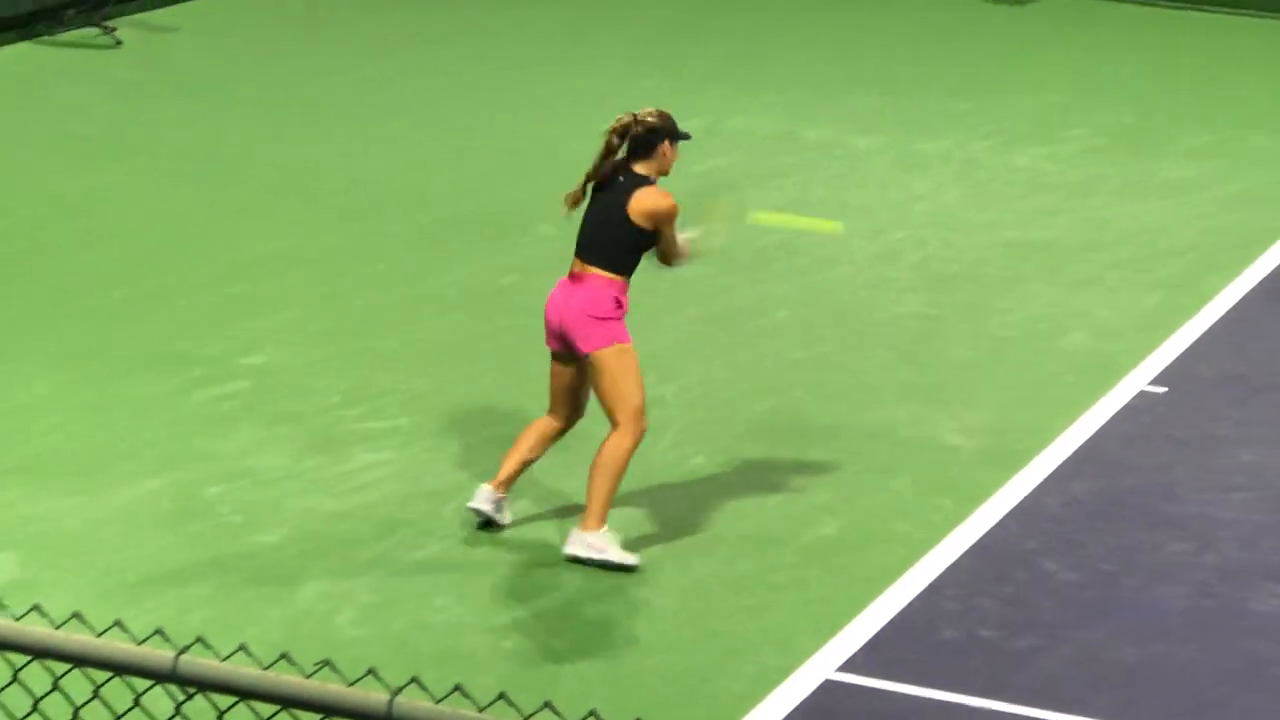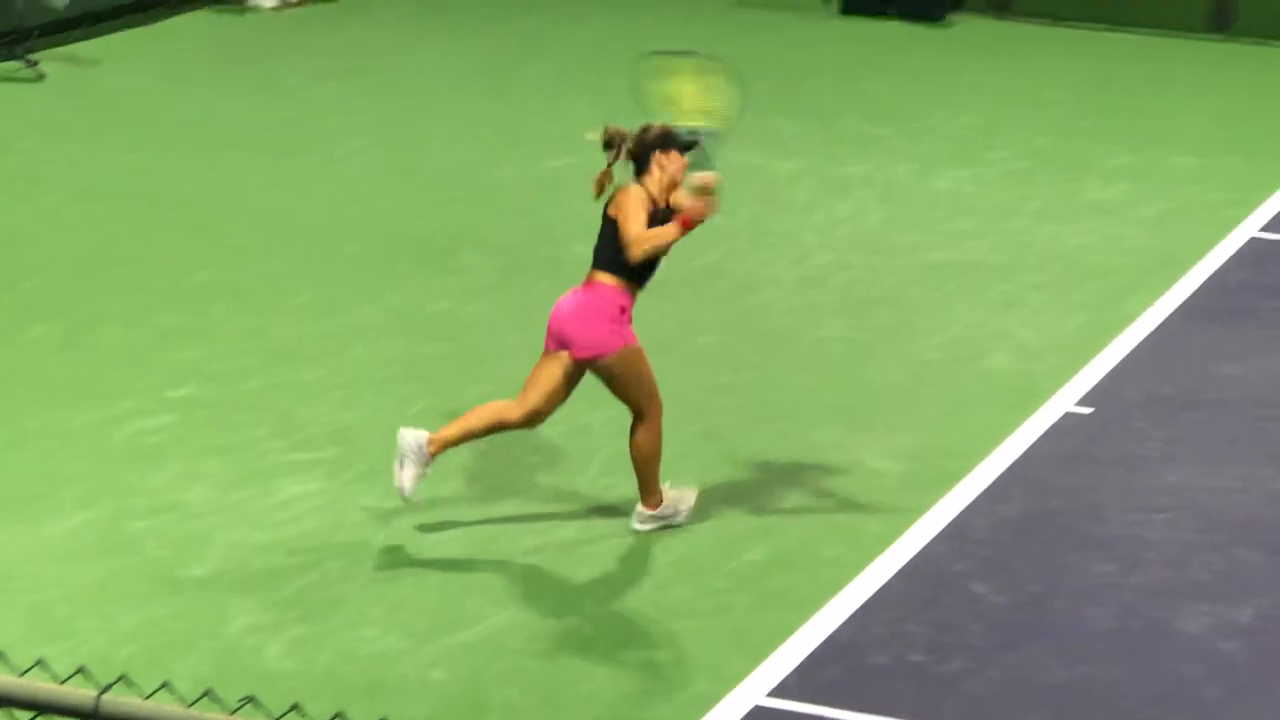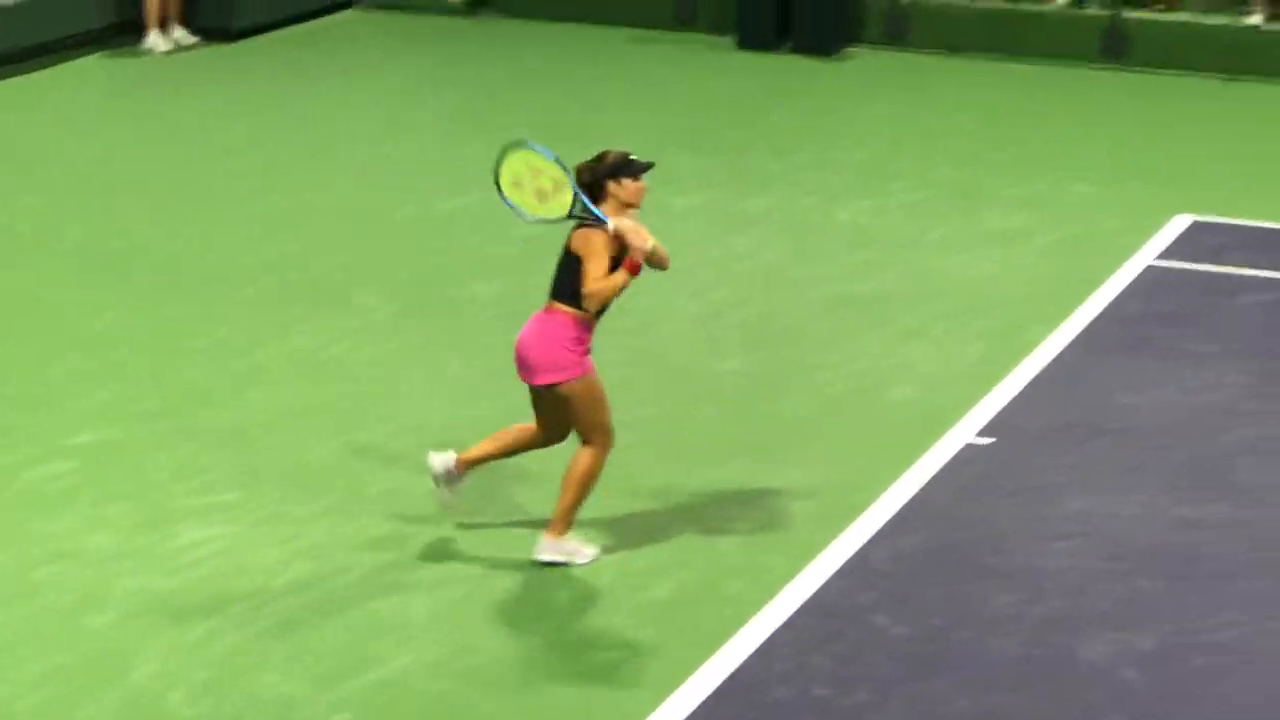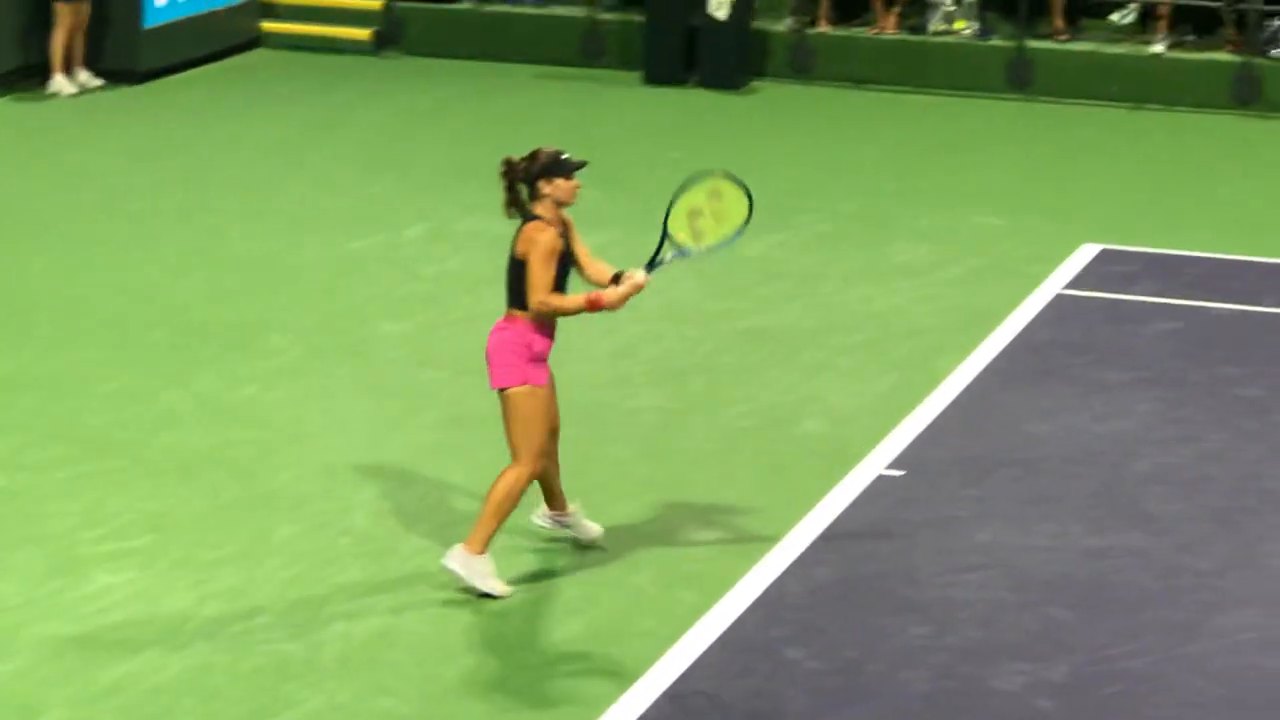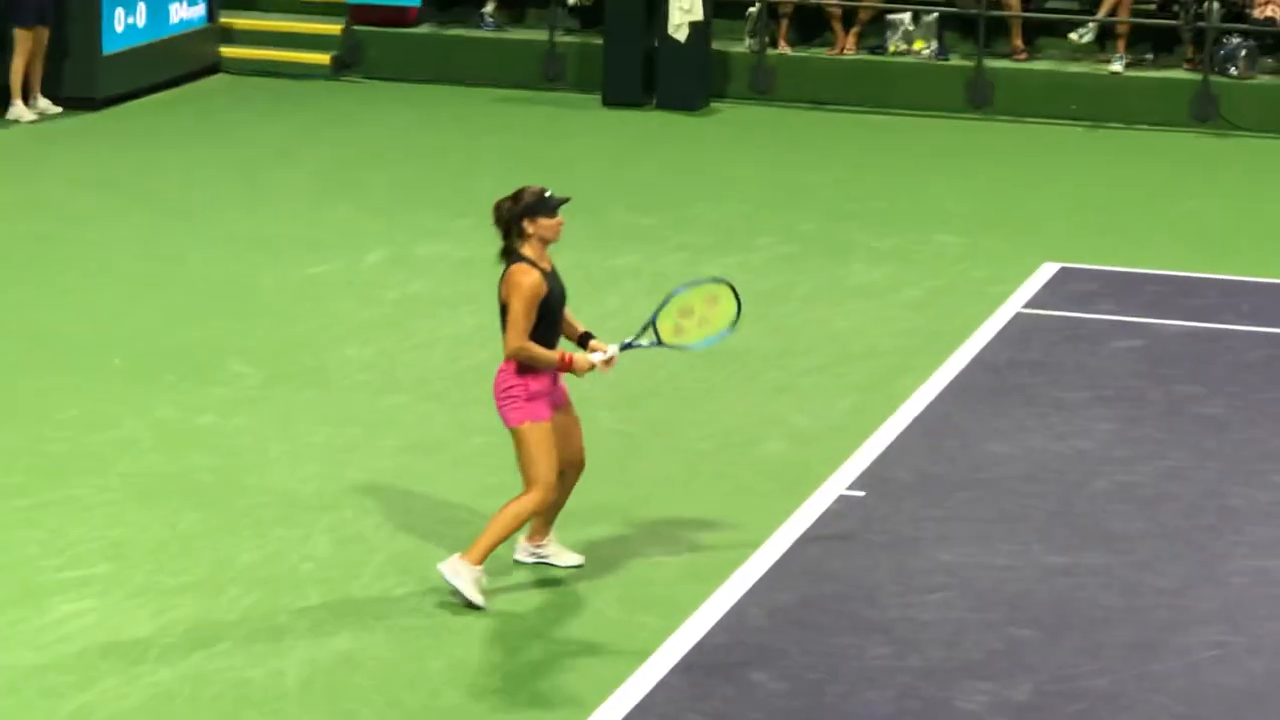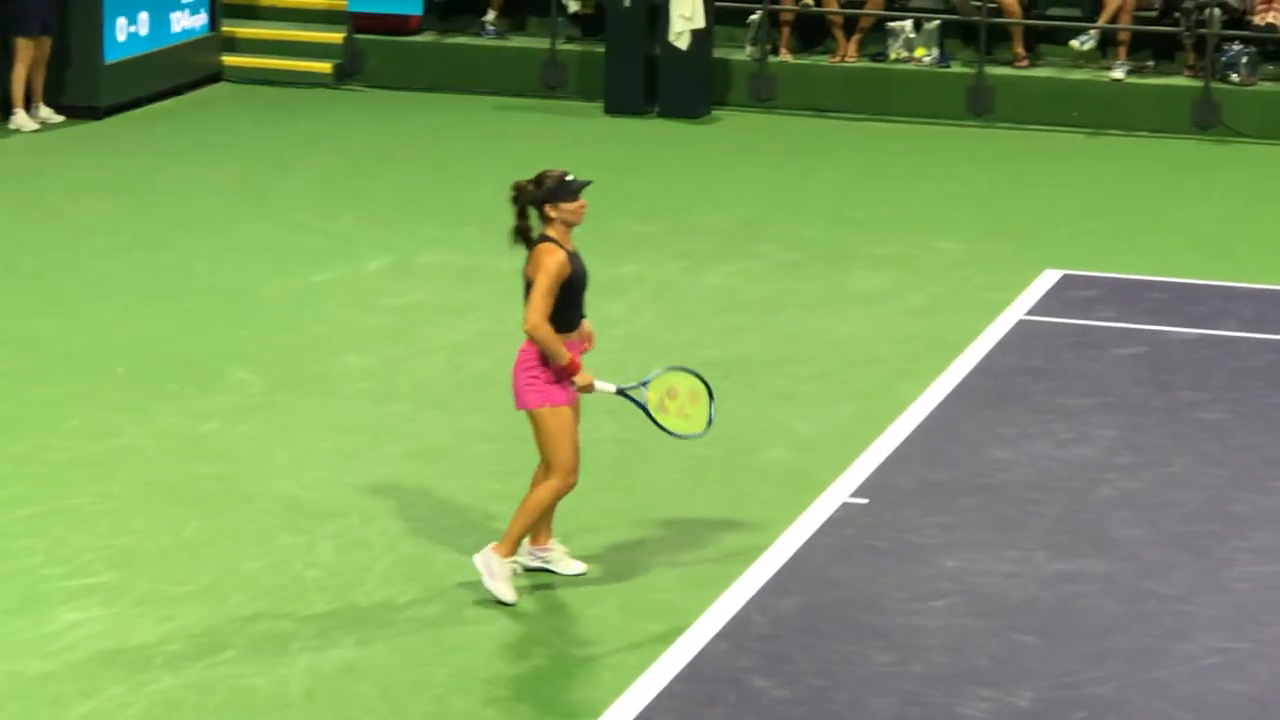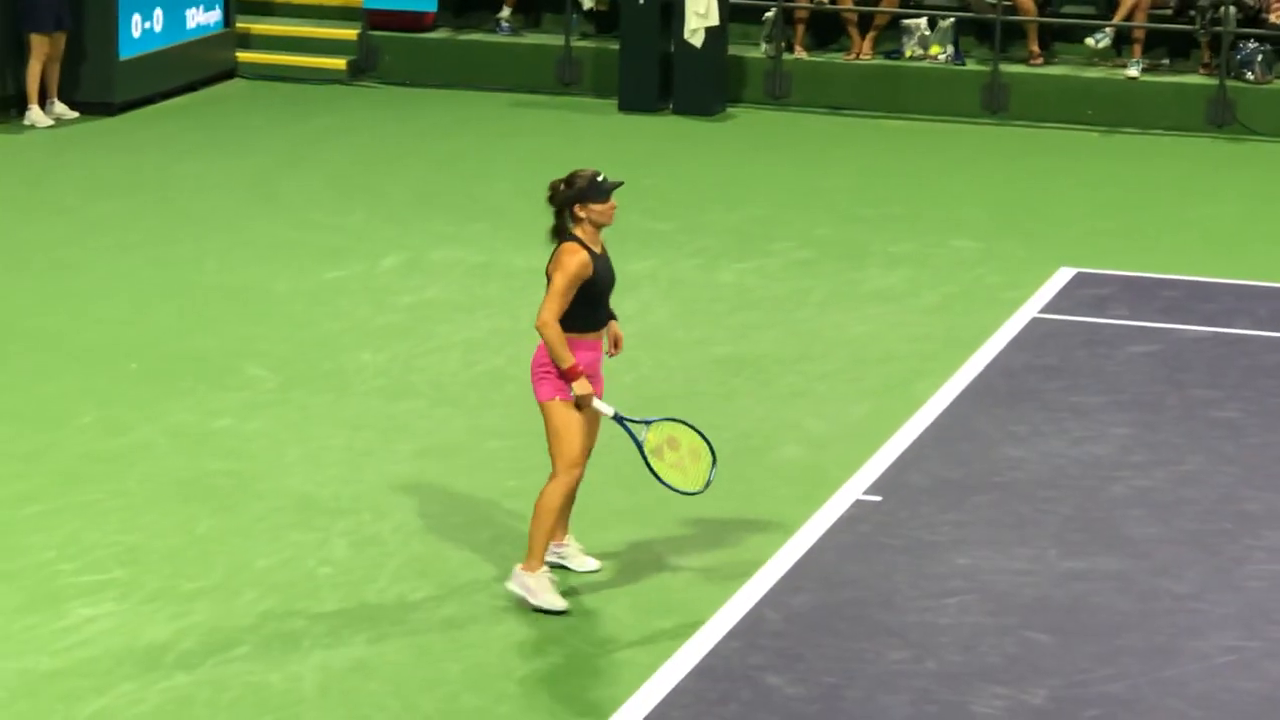
dt=0.2s
person 1, frame 1
left shoulder: (610, 174)
right shoulder: (656, 200)
right elbow: (670, 254)
left wrist: (662, 240)
right wrist: (672, 245)
left hip: (563, 300)
right hip: (592, 311)
left knee: (563, 414)
right knee: (630, 424)
left ankle: (494, 492)
right ankle: (589, 532)
person 1, frame 2
left shoulder: (669, 196)
right shoulder: (632, 192)
left elbow: (699, 213)
right elbow: (638, 250)
left wrist: (705, 193)
right wrist: (686, 219)
left hip: (574, 312)
right hip: (599, 317)
left knee: (525, 411)
right knee: (648, 411)
left ankle: (425, 444)
right ankle: (652, 505)
person 1, frame 3
left shoulder: (620, 223)
right shoulder: (597, 233)
left elbow: (663, 262)
right elbow: (593, 300)
left wrist: (645, 245)
right wrist: (632, 267)
left hip: (543, 338)
right hip: (559, 342)
left knee: (551, 430)
right knee: (599, 439)
left ankle: (455, 463)
right ankle: (556, 538)
person 1, frame 4
left shoulder: (559, 221)
right shoulder: (539, 235)
left elbow: (588, 265)
right elbow: (540, 301)
left wrist: (621, 280)
right wrist: (596, 299)
left hip: (532, 347)
right hip: (520, 349)
left knee: (549, 434)
right knee: (528, 460)
left ankle: (555, 510)
right ankle: (471, 553)
person 1, frame 5
left shoulder: (543, 261)
right shoulder: (526, 278)
left elbow: (557, 313)
right elbow: (516, 347)
left wrist: (587, 341)
right wrist: (569, 362)
left hip: (544, 383)
right hip: (525, 387)
left knee: (572, 464)
right knee: (541, 491)
left ankle: (537, 543)
right ankle: (466, 563)
person 1, frame 6
left shoulder: (563, 244)
right shoulder: (551, 256)
right elbow: (534, 324)
left wrist: (581, 320)
right wrist: (574, 368)
left hip: (561, 365)
right hip: (546, 369)
left knee: (555, 464)
right knee: (563, 477)
left ankle: (539, 546)
right ankle: (499, 554)
person 1, frame 7
left shoulder: (596, 242)
right shoulder: (572, 255)
right elbow: (546, 321)
left wrist: (609, 318)
right wrist: (575, 375)
left hip: (586, 363)
right hip: (562, 368)
left knee: (577, 462)
right knee: (567, 472)
left ankle: (555, 540)
right ankle: (530, 571)
